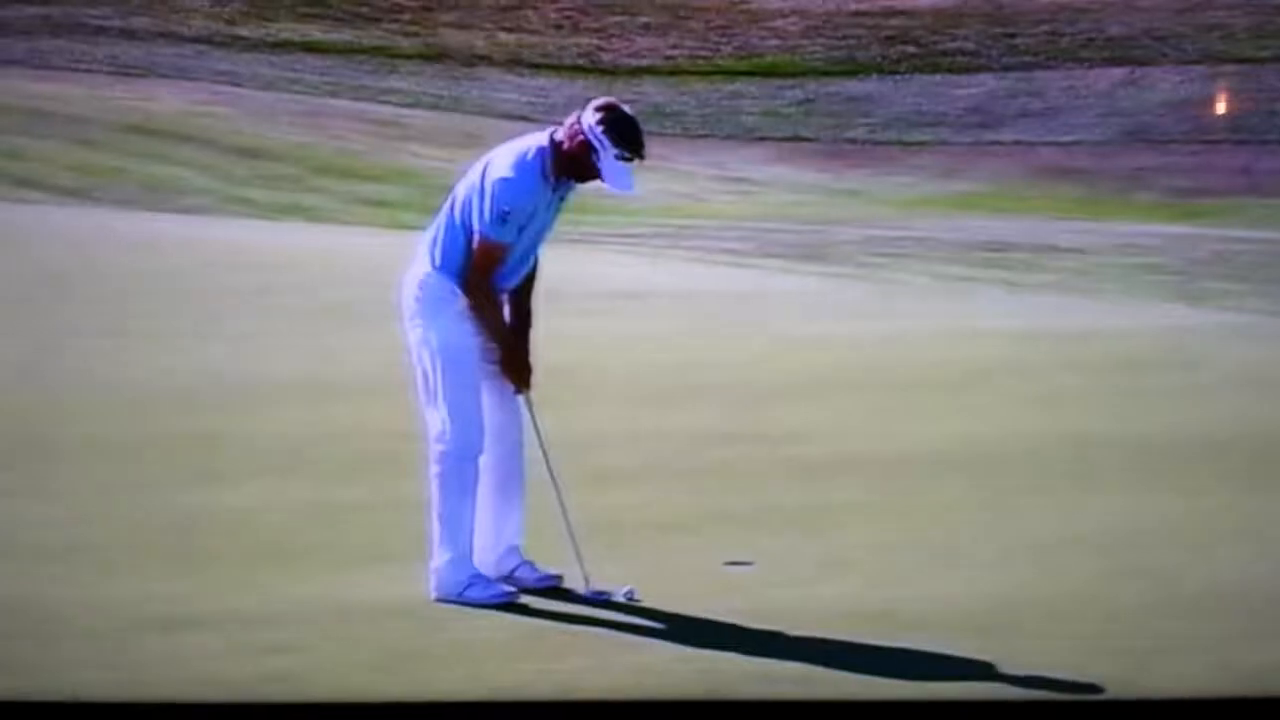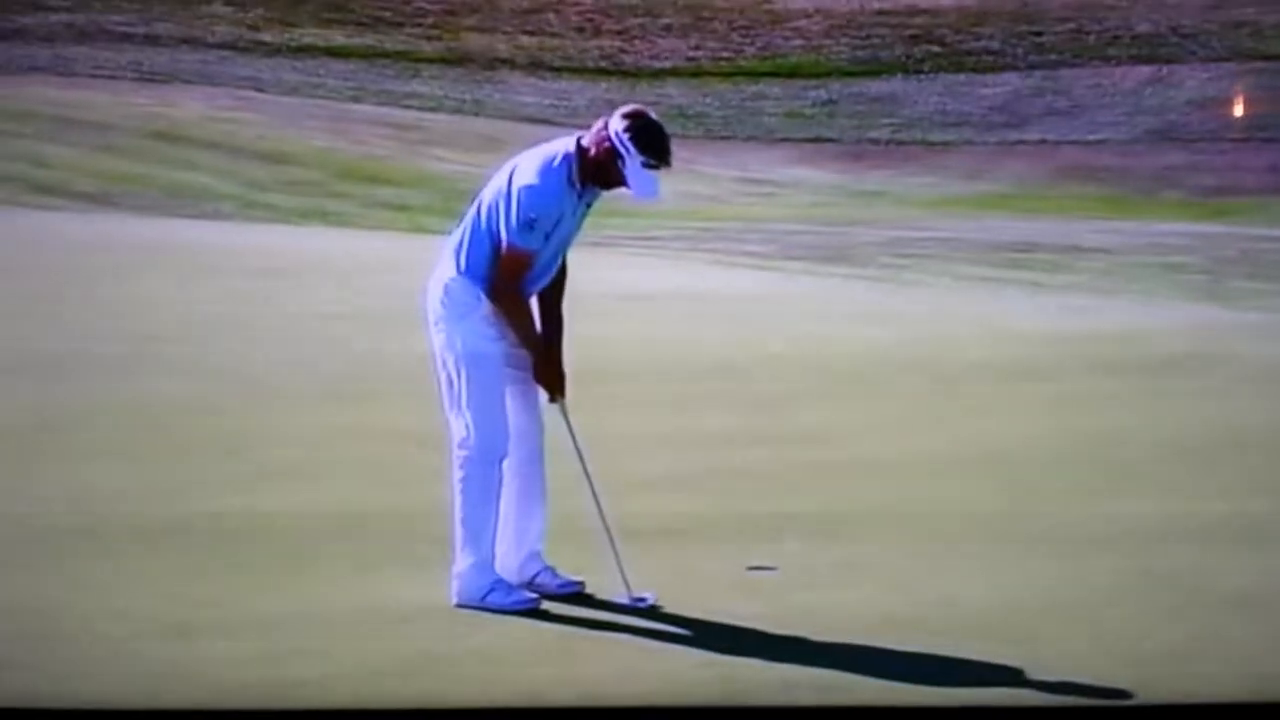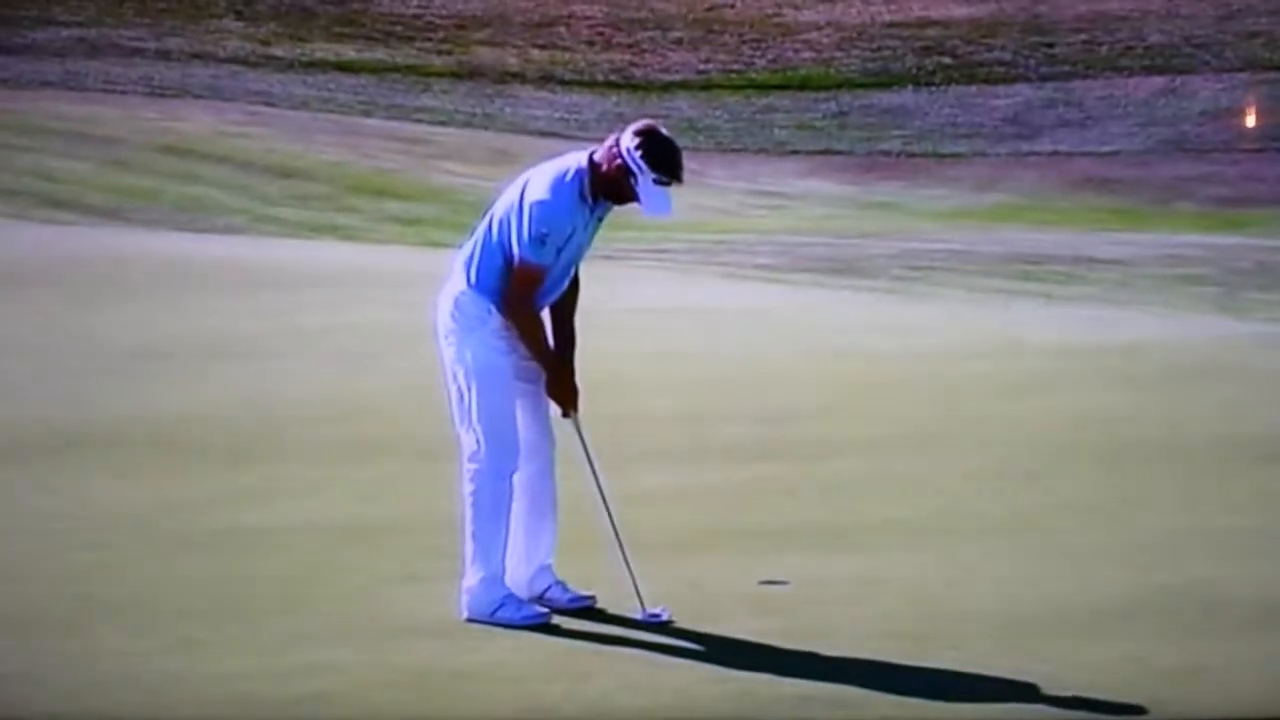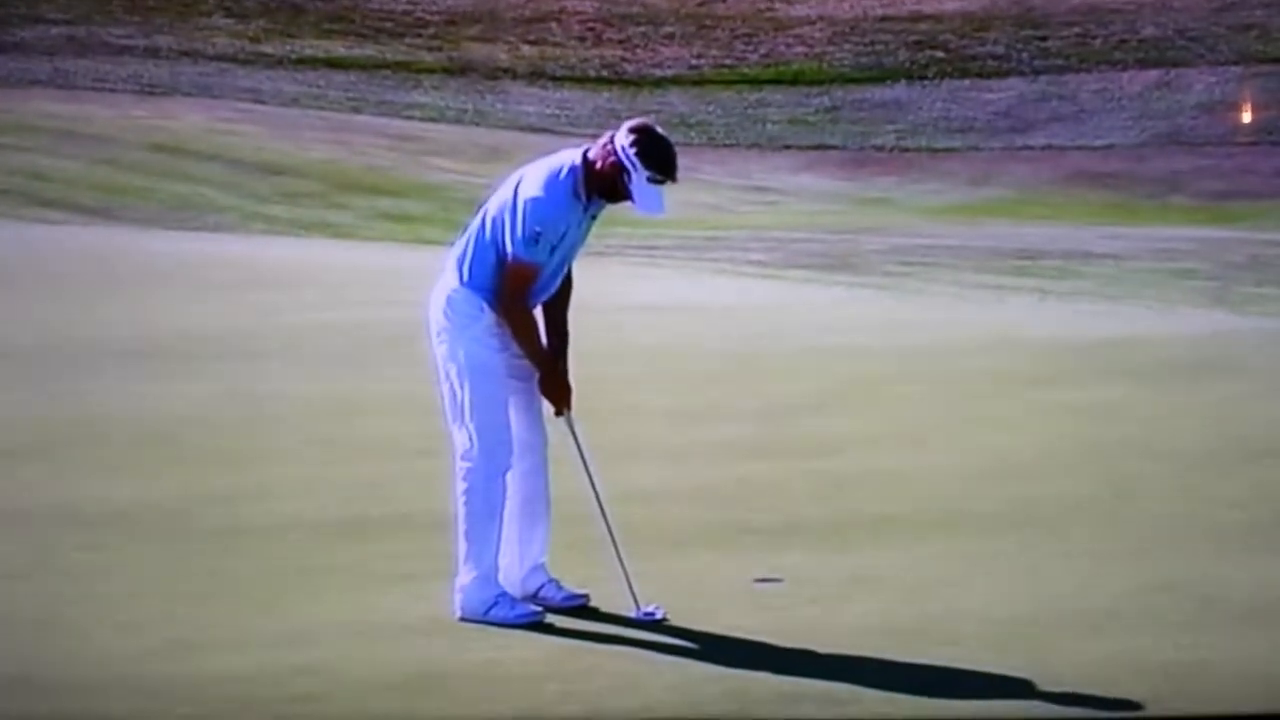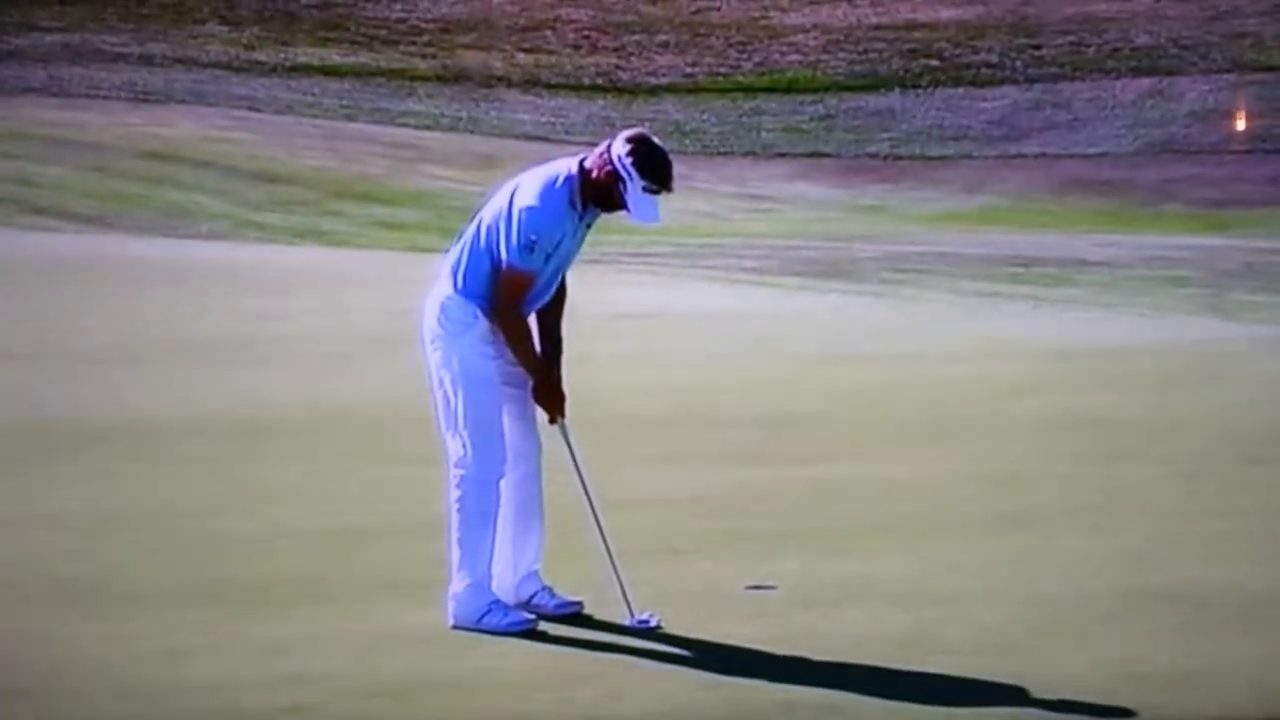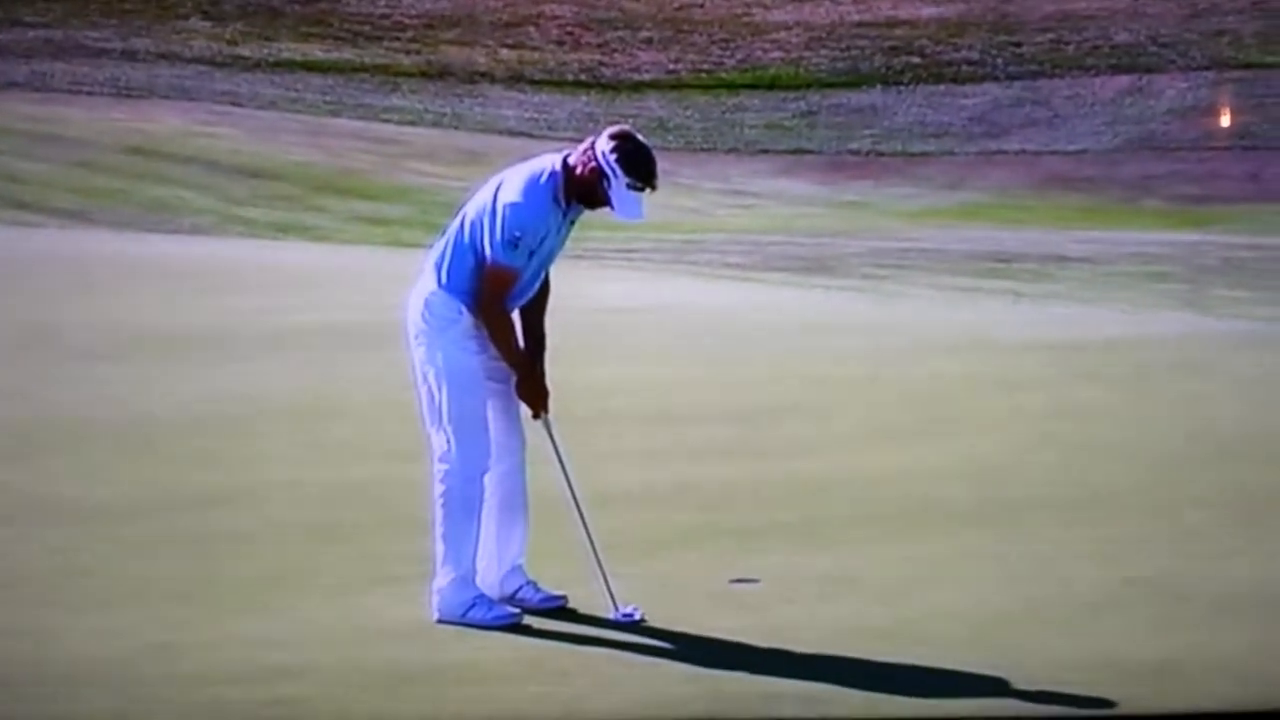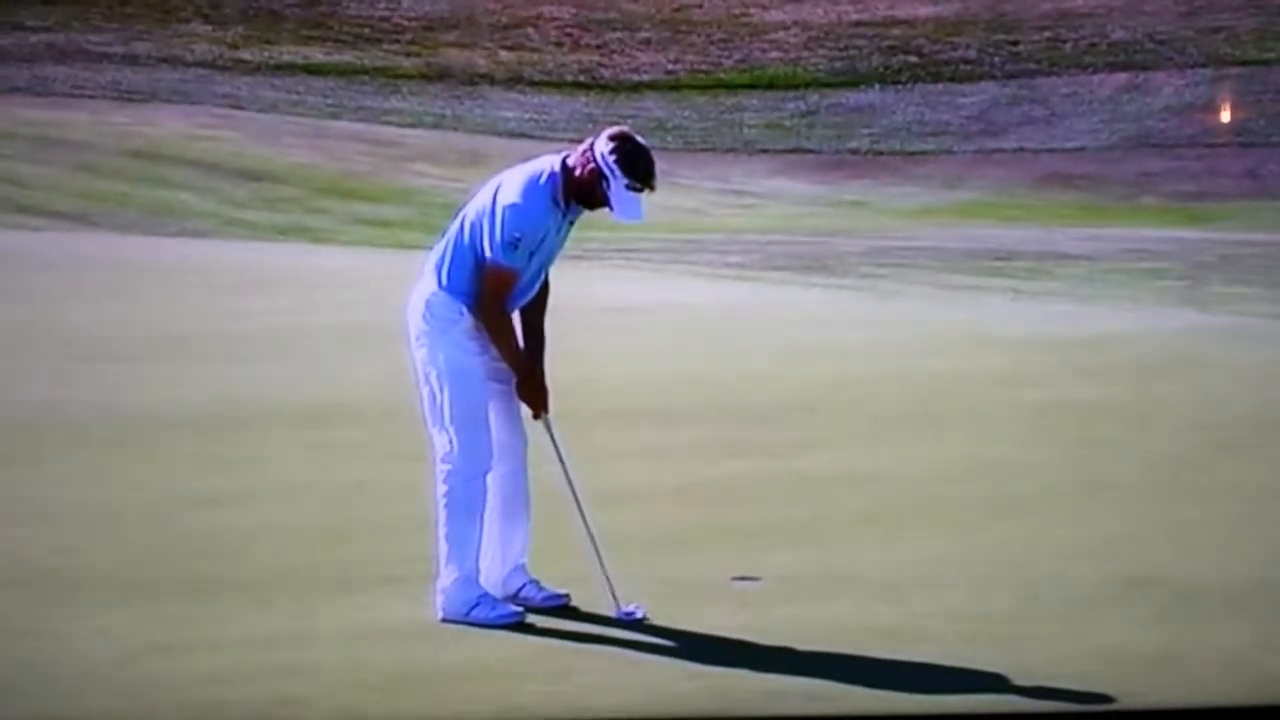
dt=0.5s
person 1, frame 1
left shoulder: (559, 173)
right shoulder: (515, 178)
right elbow: (478, 277)
left wrist: (520, 339)
right wrist: (509, 349)
left hip: (476, 298)
right hip: (443, 296)
left knee: (503, 433)
right knee: (460, 437)
left ankle: (500, 557)
right ankle: (452, 572)
person 1, frame 2
left shoulder: (585, 178)
right shoulder: (541, 184)
right elbow: (506, 284)
left wrist: (553, 345)
right wrist: (541, 355)
left hip: (501, 304)
right hip: (468, 300)
left knee: (525, 438)
right knee: (484, 442)
left ankle: (521, 563)
right ankle: (475, 578)
person 1, frame 3
left shoulder: (597, 192)
right shoulder: (553, 199)
left elbow: (566, 275)
right elbow: (519, 299)
left wrist: (566, 360)
right wrist: (554, 370)
left hip: (510, 317)
right hip: (477, 314)
left knee: (535, 452)
right knee: (494, 456)
left ankle: (531, 578)
right ankle: (484, 592)
person 1, frame 4
left shoulder: (590, 190)
right shoulder: (547, 196)
right elbow: (512, 297)
left wrist: (560, 358)
right wrist: (547, 369)
left hip: (502, 315)
right hip: (470, 312)
left knee: (529, 450)
right knee: (488, 454)
left ankle: (525, 576)
right ankle: (478, 590)
person 1, frame 5
left shoulder: (585, 198)
right shoulder: (542, 205)
right elbow: (507, 304)
left wrist: (552, 365)
right wrist: (541, 377)
left hip: (496, 321)
right hip: (463, 319)
left knee: (522, 458)
right knee: (481, 462)
left ankle: (518, 583)
right ankle: (470, 599)
person 1, frame 6
left shoulder: (569, 195)
right shoulder: (526, 201)
right elbow: (492, 300)
left wrist: (535, 360)
right wrist: (524, 373)
left hip: (480, 317)
right hip: (448, 315)
left knee: (506, 451)
right knee: (465, 457)
left ankle: (502, 578)
right ankle: (454, 593)
person 1, frame 7
left shoulder: (568, 195)
right shoulder: (525, 203)
right elbow: (492, 301)
left wrist: (535, 363)
right wrist: (525, 373)
left hip: (481, 318)
right hip: (449, 316)
left knee: (508, 452)
right knee: (468, 457)
left ankle: (506, 577)
right ankle: (458, 592)
